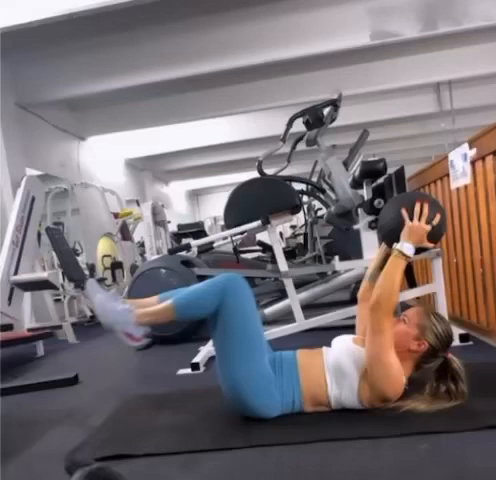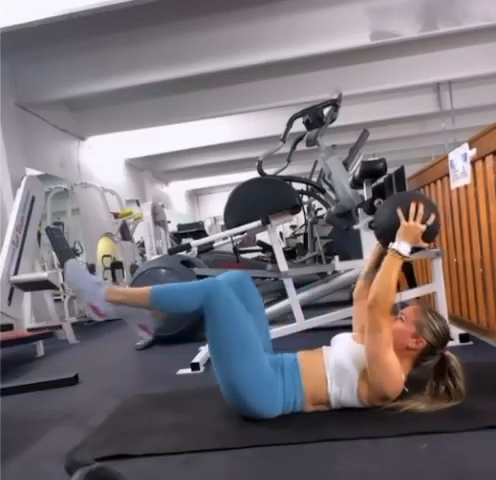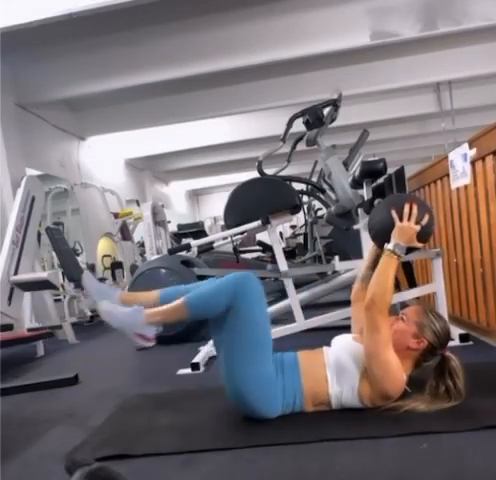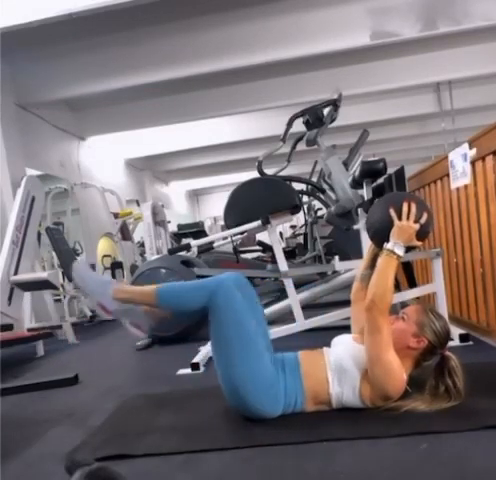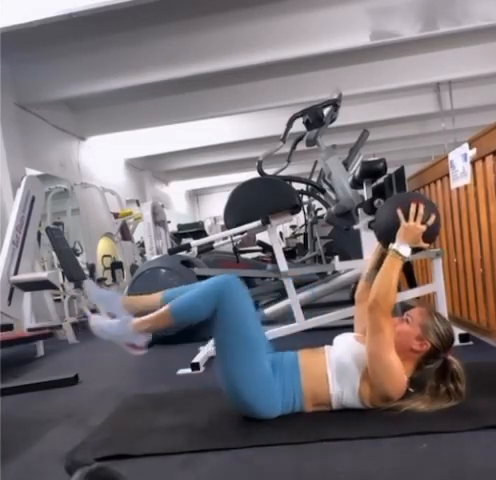
dt=1s
person 1, frame 1
left shoulder: (389, 380)
right shoulder: (371, 349)
left elbow: (379, 309)
right elbow: (366, 298)
left wrist: (405, 247)
right wrist: (387, 245)
left hip: (259, 392)
right hip: (265, 373)
left knee: (230, 285)
right knee: (215, 298)
left ankle: (132, 318)
right ankle: (132, 310)
person 1, frame 2
left shoulder: (389, 378)
right shoulder: (370, 347)
left elbow: (376, 308)
right elbow: (362, 296)
left wrist: (402, 246)
right wrist: (382, 245)
left hip: (261, 392)
right hip: (268, 372)
left knee: (212, 291)
right knee: (236, 282)
left ankle: (107, 295)
right ankle: (158, 316)
person 1, frame 3
left shoulder: (390, 379)
right shoulder: (371, 349)
left elbow: (373, 308)
right elbow: (359, 298)
left wrist: (397, 247)
right wrist: (377, 246)
left hip: (260, 394)
right hip: (267, 377)
left knee: (242, 283)
right knee: (221, 293)
left ankle: (143, 319)
right ankle: (125, 300)
person 1, frame 4
left shoulder: (390, 378)
right shoulder: (371, 348)
left elbow: (376, 309)
right elbow: (360, 298)
left wrist: (395, 247)
right wrist: (375, 247)
left hip: (261, 392)
right hip: (268, 373)
left knee: (229, 287)
right knee: (232, 285)
left ankle: (119, 293)
right ankle: (142, 310)
person 1, frame 5
left shoulder: (390, 380)
right shoulder: (369, 348)
left elbow: (377, 310)
right elbow: (364, 297)
left wrist: (402, 248)
right wrist: (383, 246)
left hip: (260, 392)
right hip: (267, 371)
left knee: (224, 285)
right knee: (218, 295)
left ankle: (136, 328)
right ankle: (125, 305)
